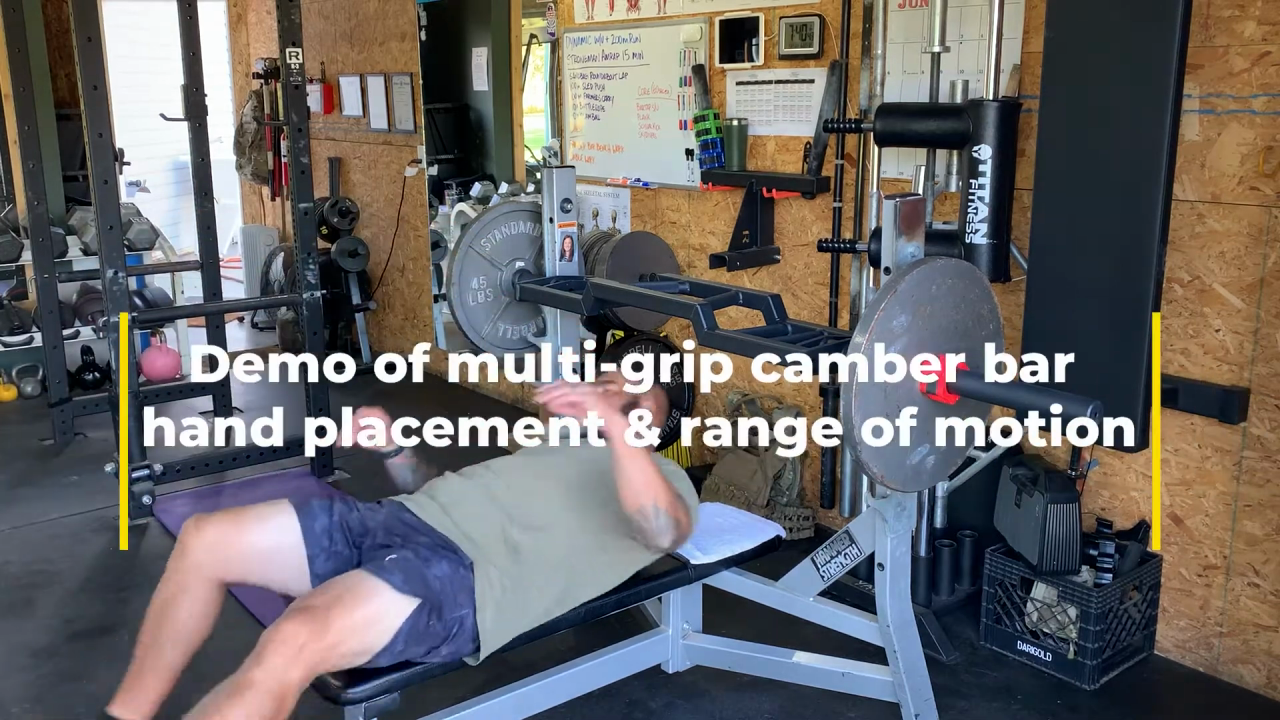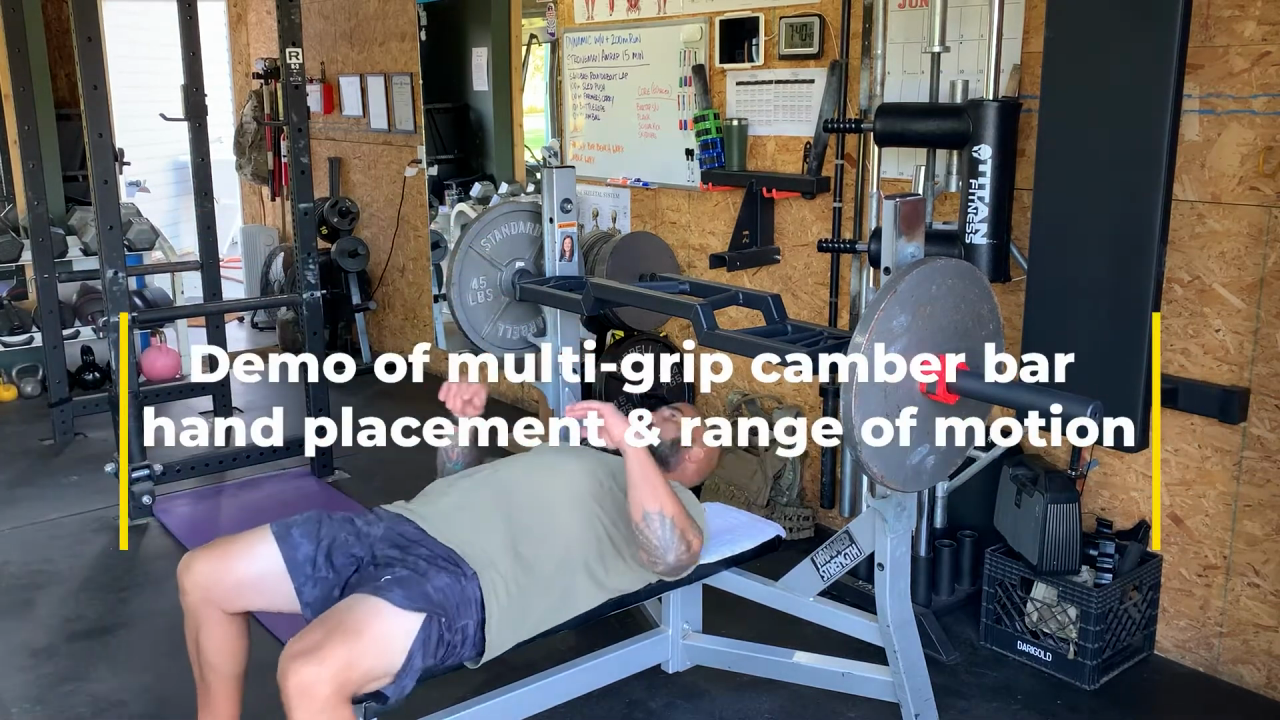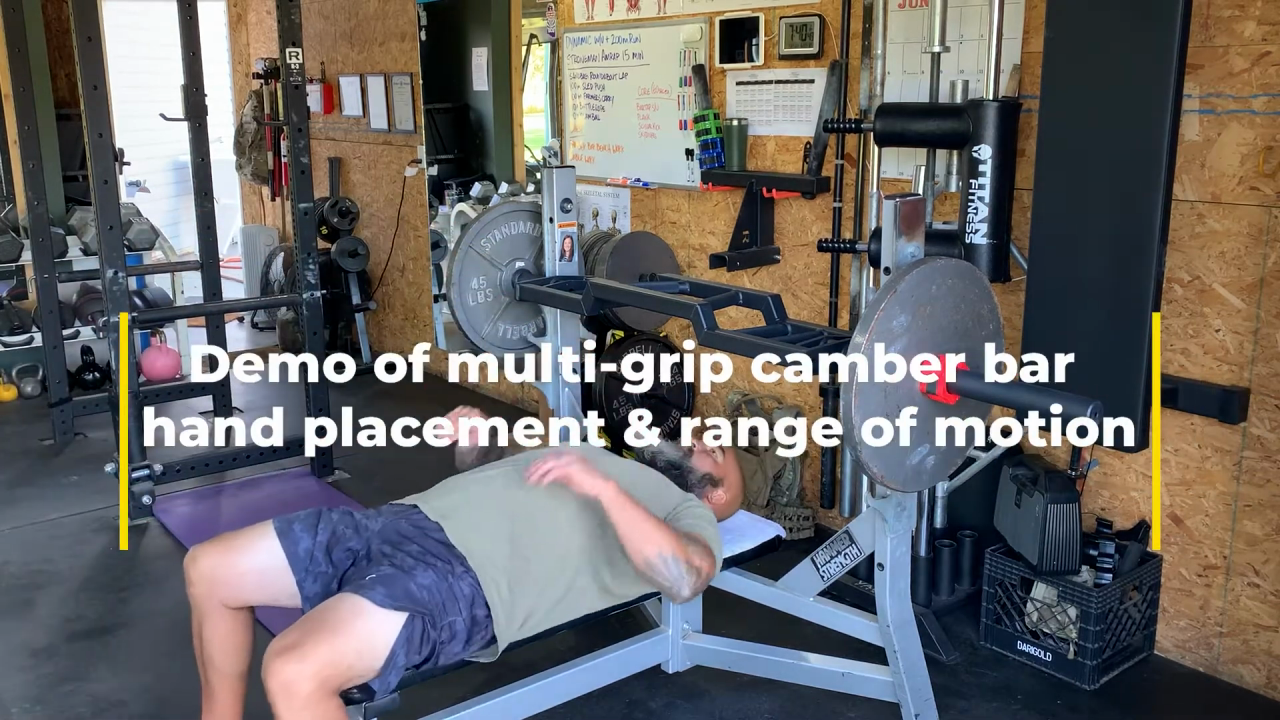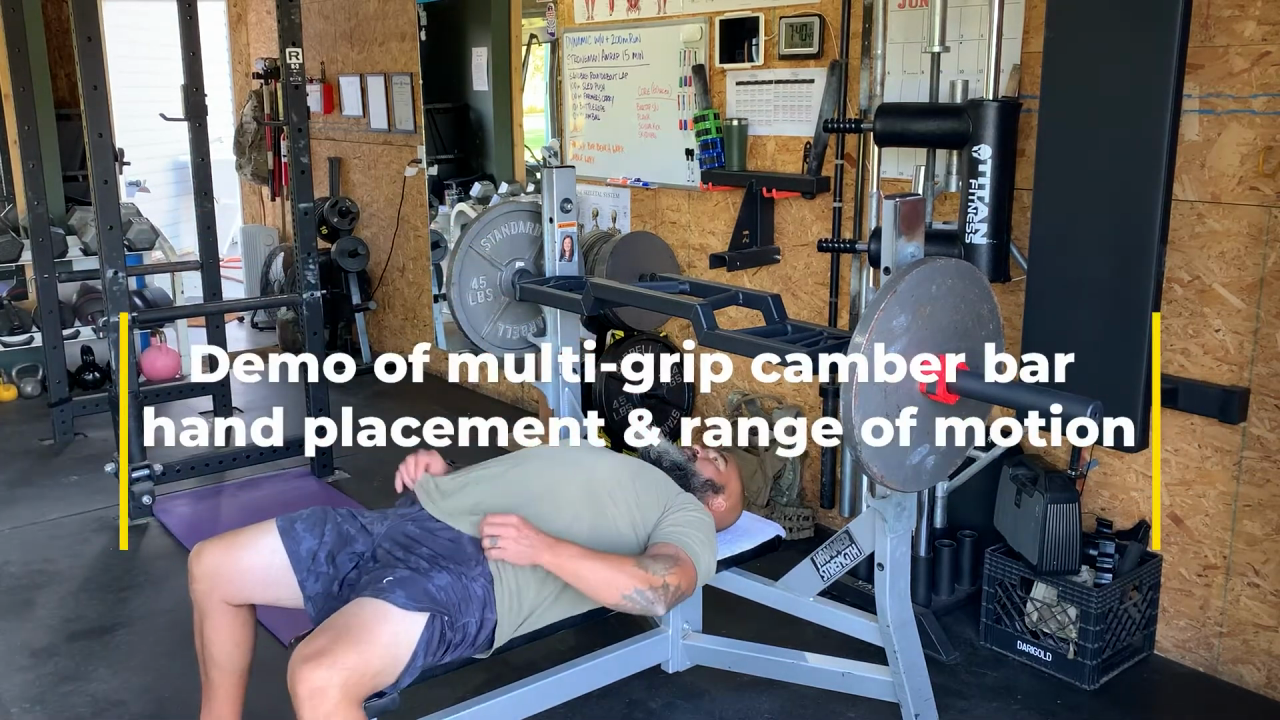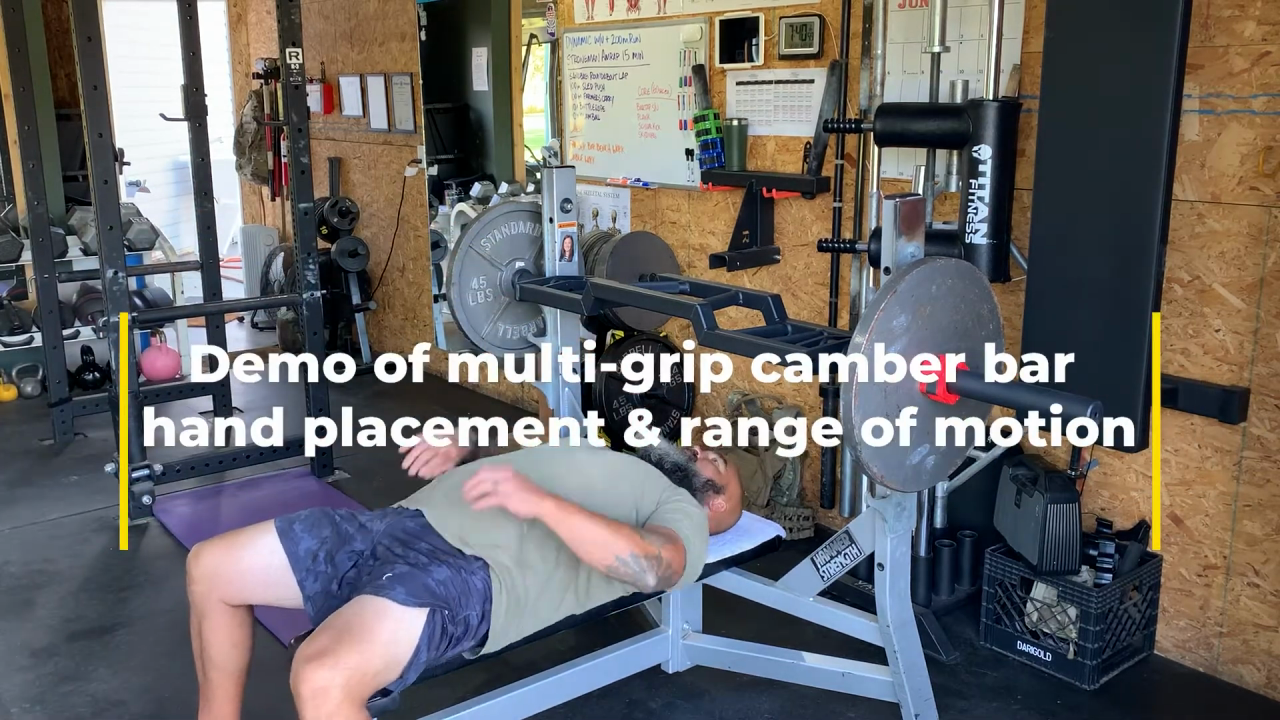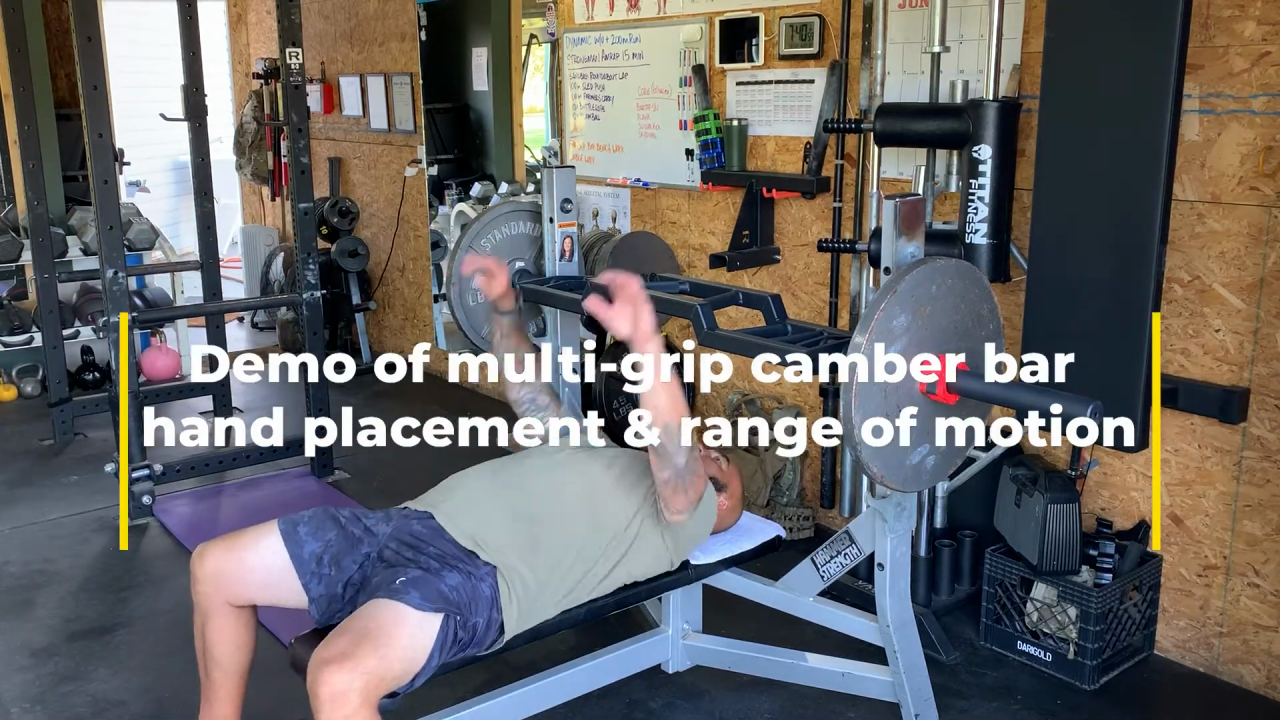
dt=0.4s
person 1, frame 1
left shoulder: (662, 477)
right shoulder: (565, 448)
left elbow: (662, 528)
left wrist: (613, 422)
right wrist: (394, 444)
left hip: (467, 576)
right hip: (402, 521)
left knee: (292, 643)
right knee: (207, 540)
person 1, frame 2
left shoulder: (674, 506)
right shoulder: (585, 460)
left elbow: (669, 554)
right elbow: (462, 482)
left wrist: (632, 442)
right wrist: (465, 421)
left hip: (459, 578)
right hip: (398, 525)
left knee: (311, 672)
right knee: (203, 574)
person 1, frame 3
left shoulder: (689, 516)
right shoulder: (600, 459)
left elbow: (682, 579)
right elbow: (485, 477)
left wrist: (603, 488)
right wrist: (473, 439)
left hip: (462, 575)
right hip: (411, 519)
left knee: (293, 671)
right knee: (209, 569)
person 1, frame 4
left shoulder: (689, 518)
right shoulder: (611, 465)
left elbow: (656, 591)
left wrist: (545, 548)
right wrist: (438, 470)
left hip: (467, 567)
right hip: (414, 519)
right knee: (213, 566)
person 1, frame 5
left shoulder: (683, 514)
right shoulder: (613, 469)
left elbow: (648, 564)
right elbow: (506, 462)
left wrist: (539, 503)
right wrist: (459, 450)
left hip: (467, 569)
right hip: (407, 520)
right knee: (211, 568)
person 1, frame 6
left shoulder: (686, 513)
right shoulder: (600, 458)
left elbow: (675, 448)
right elbow: (526, 385)
left wrist: (645, 342)
right wrist: (503, 302)
left hip: (471, 573)
right hip: (408, 524)
right knee: (214, 568)
